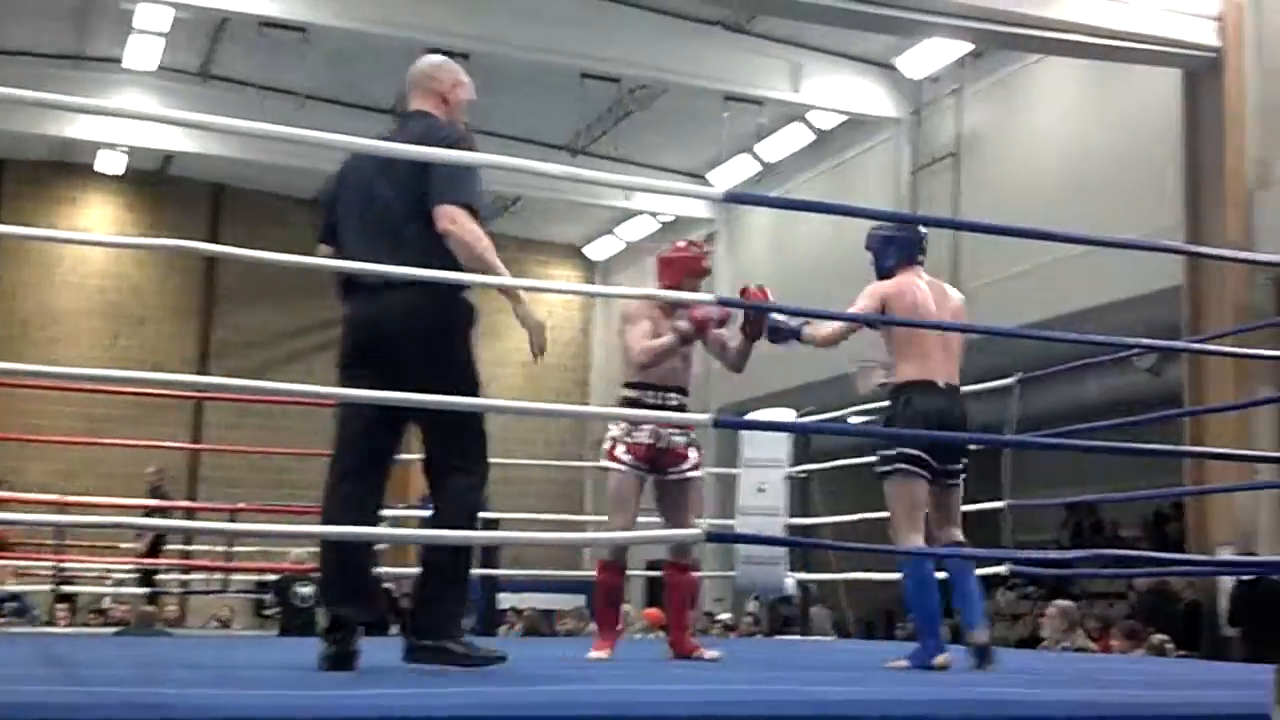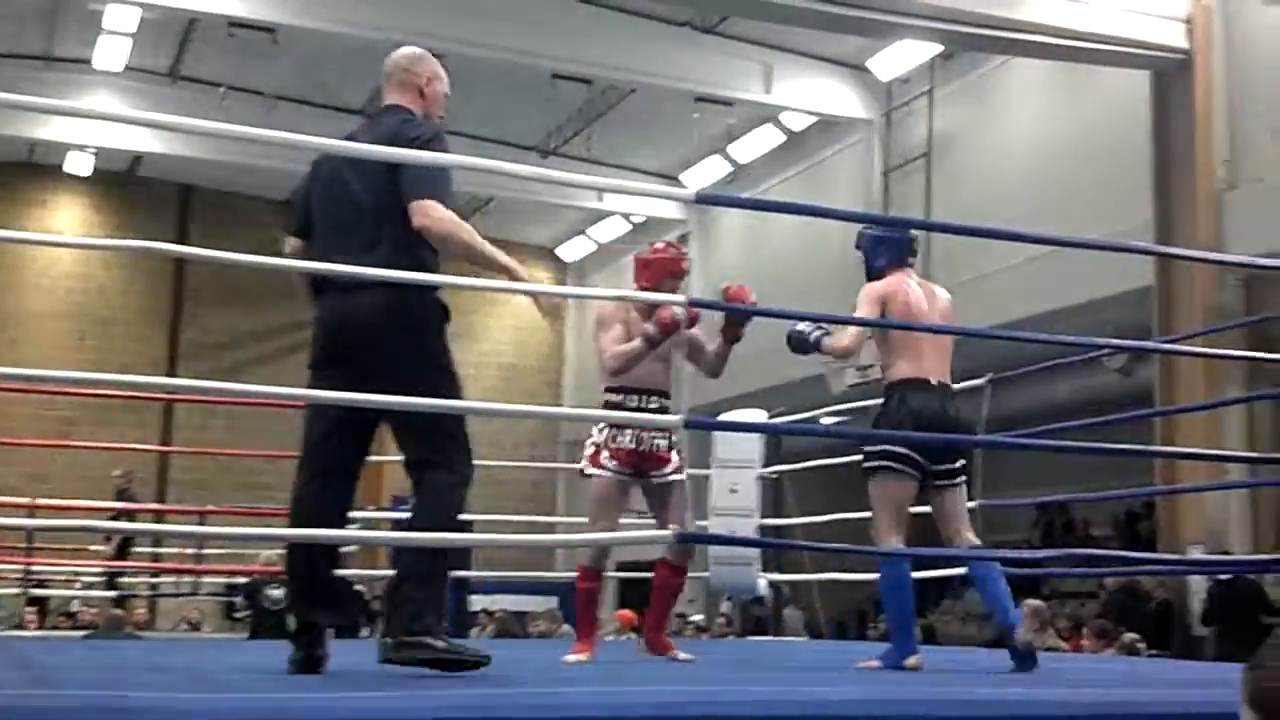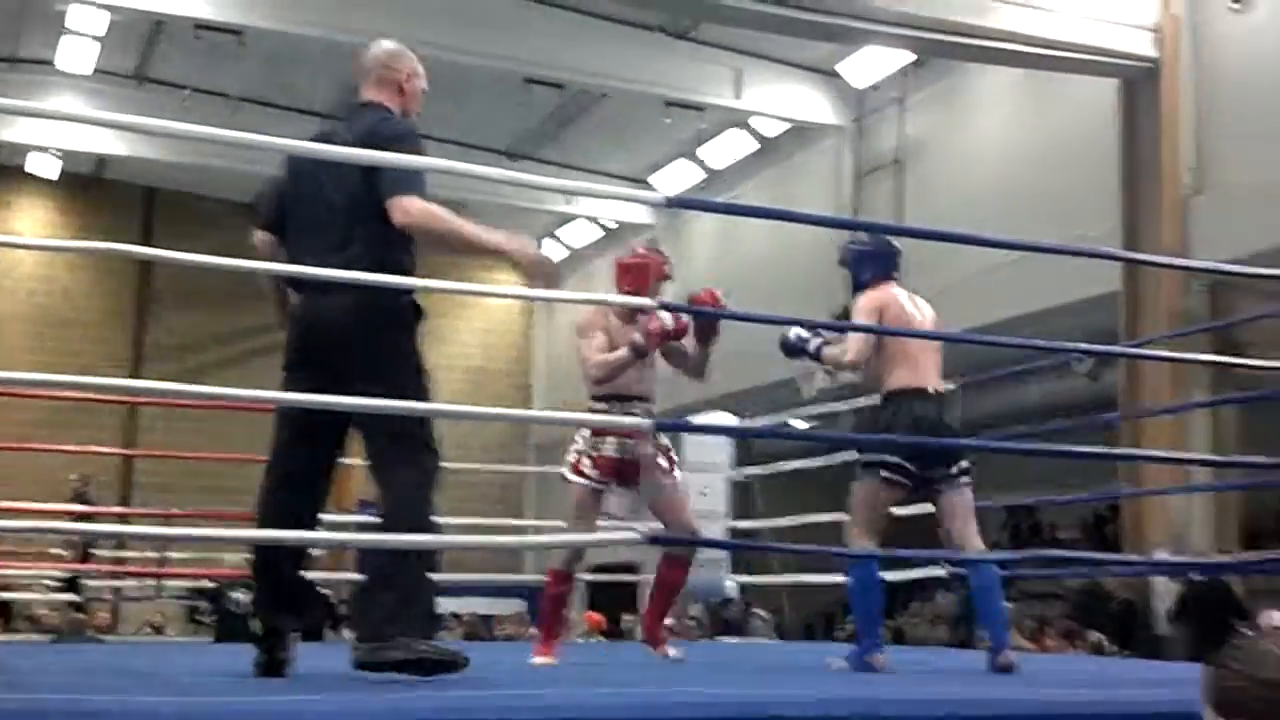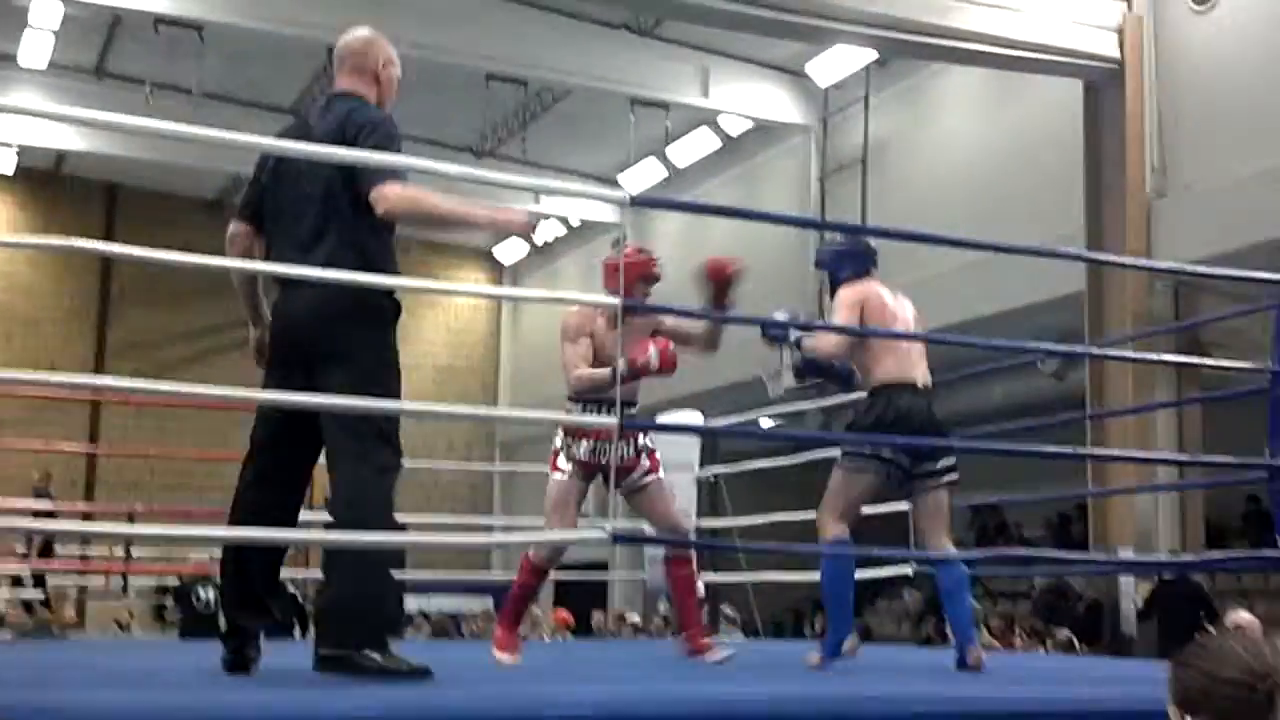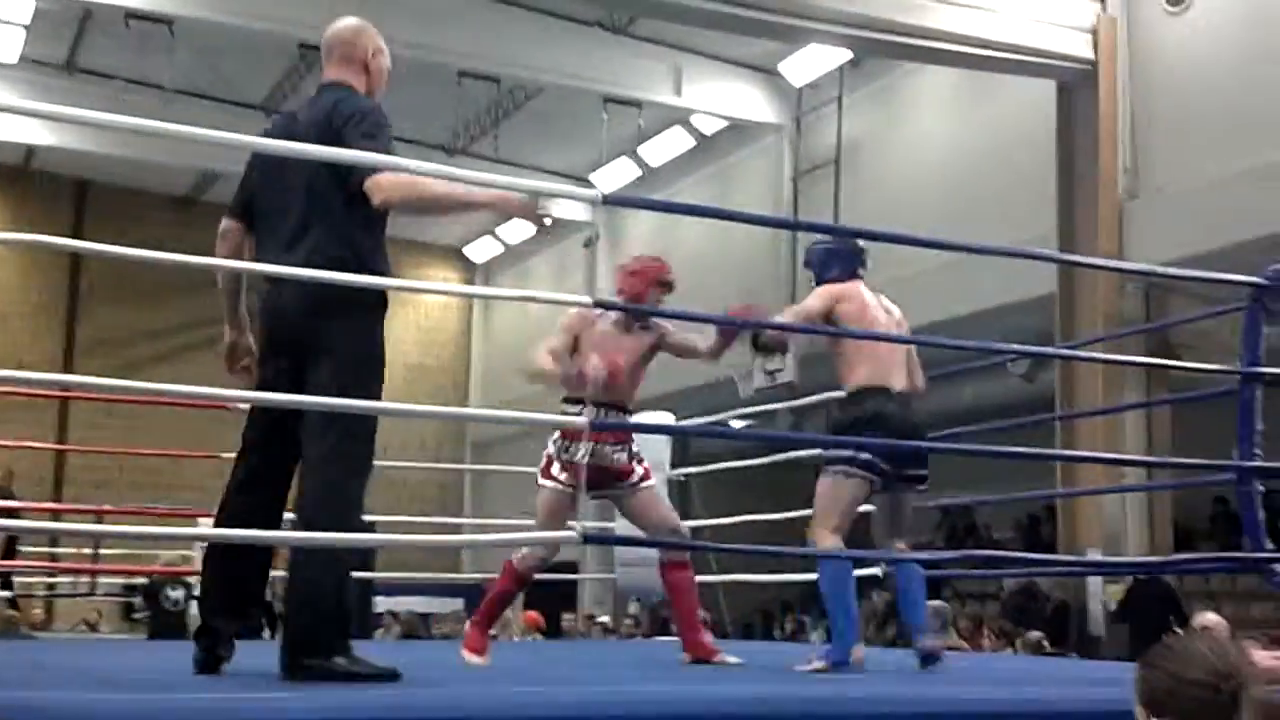
dt=0.1s
person 1, frame 1
left shoulder: (358, 161)
right shoulder: (447, 142)
left elbow: (327, 251)
right elbow: (453, 222)
right wrist: (518, 298)
left hip: (365, 321)
right hip: (428, 313)
left knee: (355, 470)
right knee: (458, 467)
left ankle: (342, 630)
right ankle: (435, 627)
person 1, frame 2
left shoulder: (334, 153)
right shoulder: (419, 136)
left elbow: (295, 245)
right elbow: (426, 215)
right wrist: (512, 267)
left hip: (337, 317)
right hip: (399, 313)
left knee: (324, 471)
right knee: (440, 462)
left ankle: (309, 633)
right ankle: (415, 623)
person 1, frame 3
left shoulder: (309, 149)
right shoulder: (394, 135)
left elbow: (264, 241)
right elbow: (407, 212)
right wrist: (501, 244)
left hip: (312, 319)
right hip: (374, 313)
left knee: (293, 473)
right knee: (405, 466)
left ankle: (274, 636)
right ankle: (390, 628)
person 1, frame 4
left shoulder: (289, 136)
right shoulder: (368, 121)
left elbow: (240, 235)
right elbow: (388, 199)
left wrist: (257, 318)
right wrist: (488, 214)
left hip: (294, 312)
right hip: (354, 309)
left knee: (272, 469)
right knee: (362, 467)
left ankle: (241, 633)
right ankle: (350, 638)
person 1, frame 5
left shoulder: (279, 130)
right shoulder: (358, 112)
left elbow: (232, 234)
right elbow: (385, 188)
left wrist: (234, 325)
right wrist: (489, 198)
left hip: (283, 307)
right hip: (342, 305)
left knee: (261, 466)
right knee: (334, 469)
left ankle: (217, 631)
right ankle: (314, 643)
person 2, frame 1
left shoulder: (886, 290)
right shoulder: (954, 297)
left elbow: (829, 335)
left wrist: (792, 327)
left hip: (912, 408)
right hip: (952, 409)
left knee: (908, 534)
right knee: (948, 532)
left ankle: (930, 646)
right ankle: (976, 629)
person 2, frame 2
left shoulder: (879, 289)
right shoulder: (942, 296)
left elbow: (847, 347)
left wrist: (815, 337)
left hip: (906, 410)
right hip: (945, 411)
left knee: (888, 535)
right knee: (960, 535)
left ankle: (902, 647)
right ankle: (1012, 629)
person 2, frame 3
left shoulder: (870, 300)
right shoulder: (923, 308)
left elbow: (851, 359)
left wrist: (810, 344)
left hip: (903, 418)
right hip: (940, 420)
left knee: (860, 534)
right knee: (967, 541)
left ankle: (868, 649)
right ankle: (1001, 646)
person 2, frame 4
left shoulder: (853, 296)
right shoulder: (905, 304)
left elbow: (829, 348)
left wrist: (790, 334)
right wrist: (846, 372)
left hip: (889, 411)
right hip: (927, 415)
left knee: (833, 520)
right knee: (938, 543)
left ankle: (837, 640)
right ankle: (967, 644)
person 2, frame 5
left shoulder: (832, 294)
right shoulder: (894, 311)
left elbow: (780, 329)
left wrist: (756, 332)
left hip: (865, 417)
right hip: (906, 422)
left knee: (824, 534)
right knee: (898, 540)
left ankle: (845, 645)
right ankle: (922, 634)
person 3, frame 1
left shoulder: (697, 314)
right shoulder: (638, 307)
left elbow: (735, 363)
right elbow: (642, 358)
left wrist: (751, 327)
right wrist: (688, 328)
left hip: (677, 428)
right hip: (635, 425)
left knee: (685, 538)
right knee: (621, 532)
left ankle: (680, 638)
right ankle: (606, 634)
person 3, frame 2
left shoulder: (676, 316)
right shoulder: (613, 311)
left elbow: (713, 368)
right elbow: (612, 364)
left wrist: (731, 331)
right wrist: (657, 331)
left hip: (659, 432)
right hip: (618, 429)
left knee: (681, 541)
right knee: (601, 539)
left ankle: (656, 634)
right ankle: (584, 637)
person 3, frame 3
left shoulder: (656, 320)
right shoulder: (595, 317)
left elbow: (696, 371)
right elbow: (596, 372)
left wrist: (704, 335)
right wrist: (643, 341)
left hip: (644, 438)
right hip: (601, 436)
left knee: (686, 534)
right knee: (576, 542)
left ankle: (654, 627)
right ankle: (547, 639)
person 3, frame 4
left shoulder: (651, 321)
right shoulder: (581, 318)
left elbow: (709, 341)
right elbow: (576, 379)
left wrist: (718, 298)
right wrist: (629, 368)
left hip: (627, 440)
right hip: (580, 440)
left knee: (678, 531)
right knee: (553, 541)
left ankle: (695, 637)
right ankle: (507, 628)
person 3, frame 5
left shoulder: (654, 332)
right shoulder: (583, 319)
left elbow: (708, 353)
right elbow: (539, 364)
left wrist: (729, 334)
right wrist: (580, 376)
left hip: (618, 445)
right hip: (574, 441)
left knee: (674, 534)
right knee: (542, 550)
left ankle: (696, 643)
right ankle: (478, 629)
